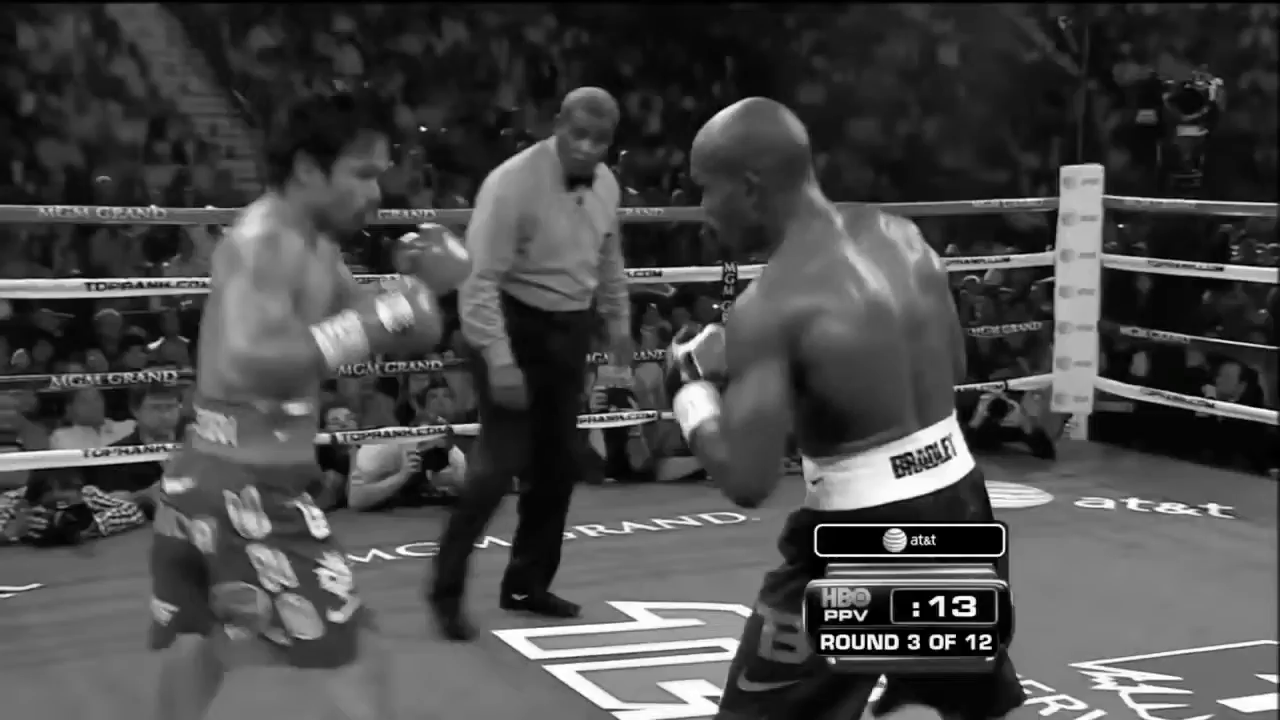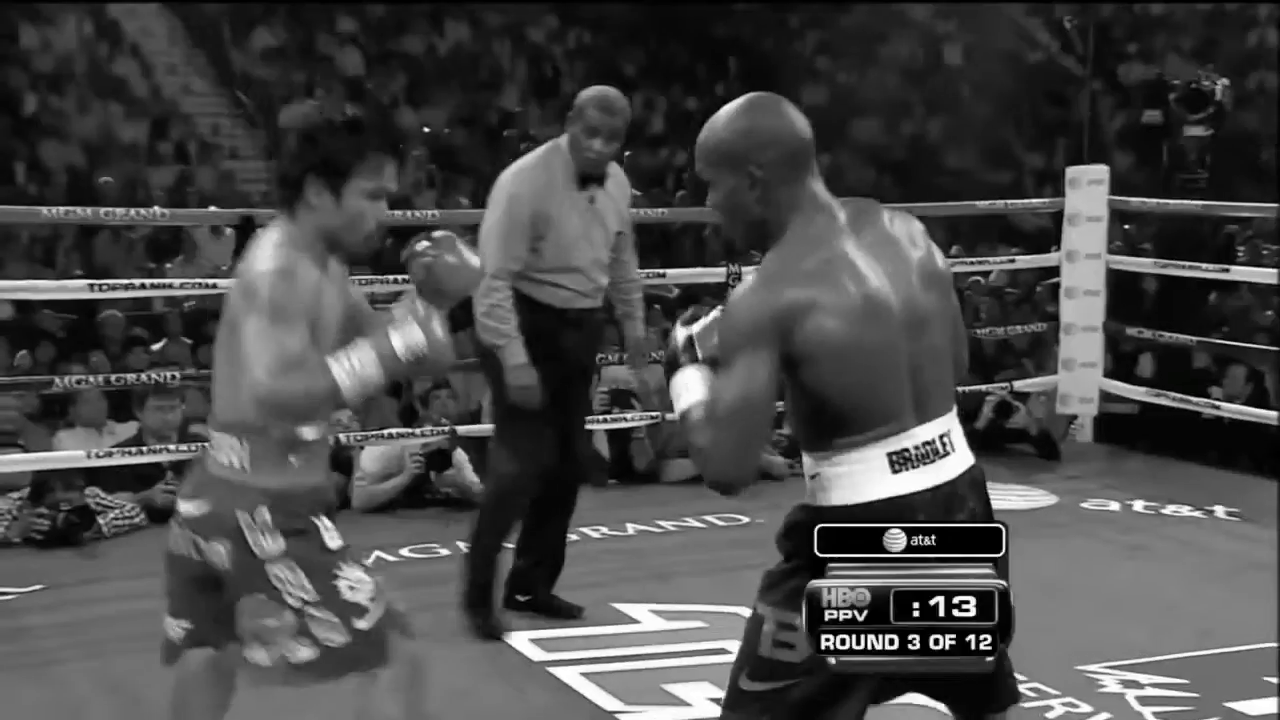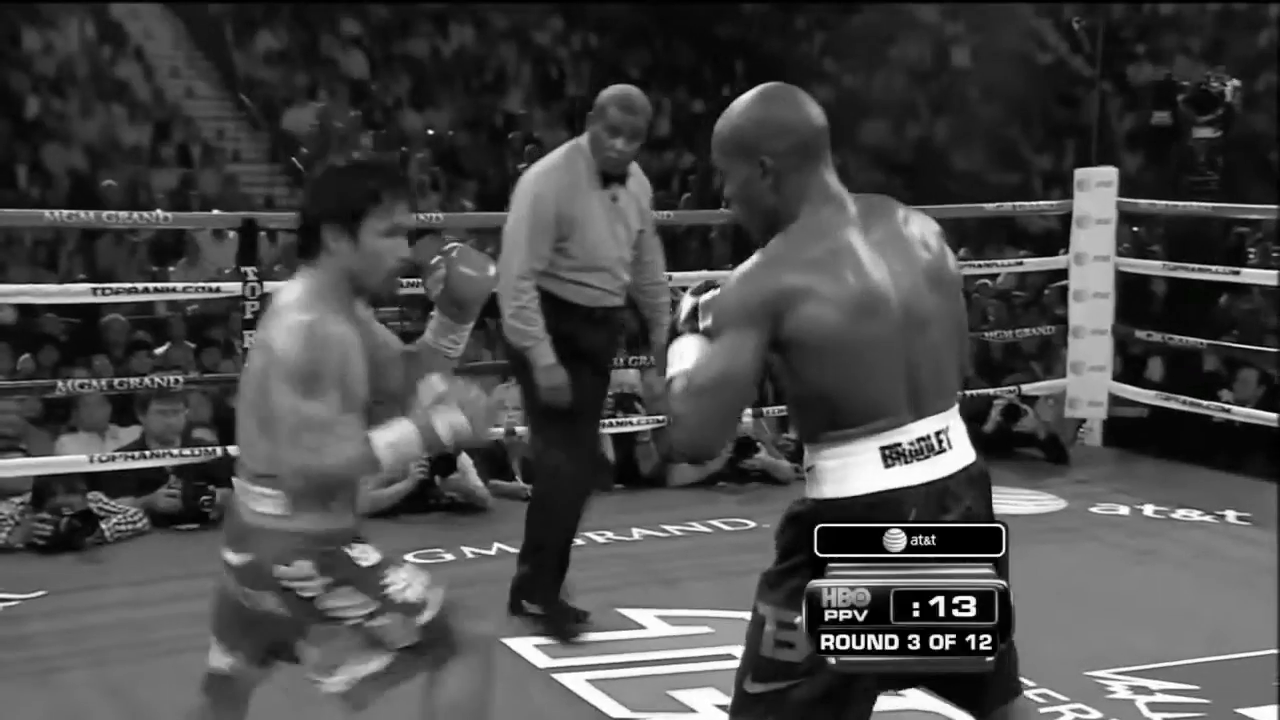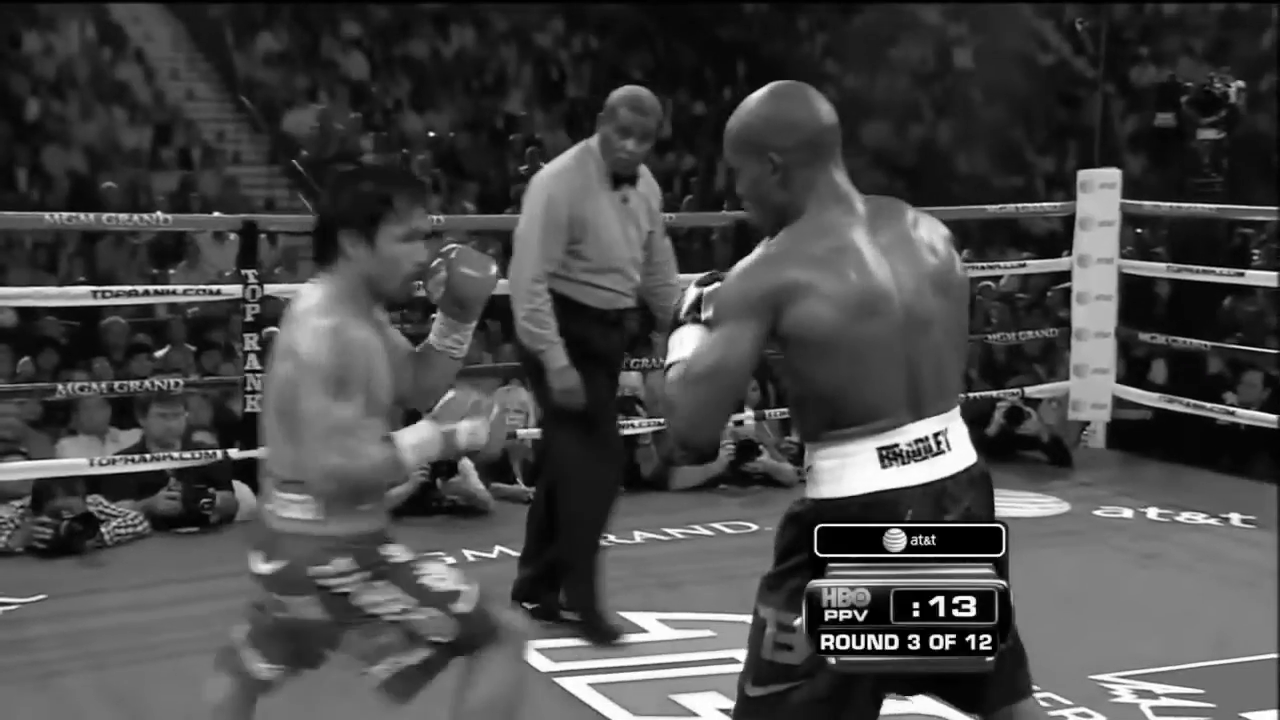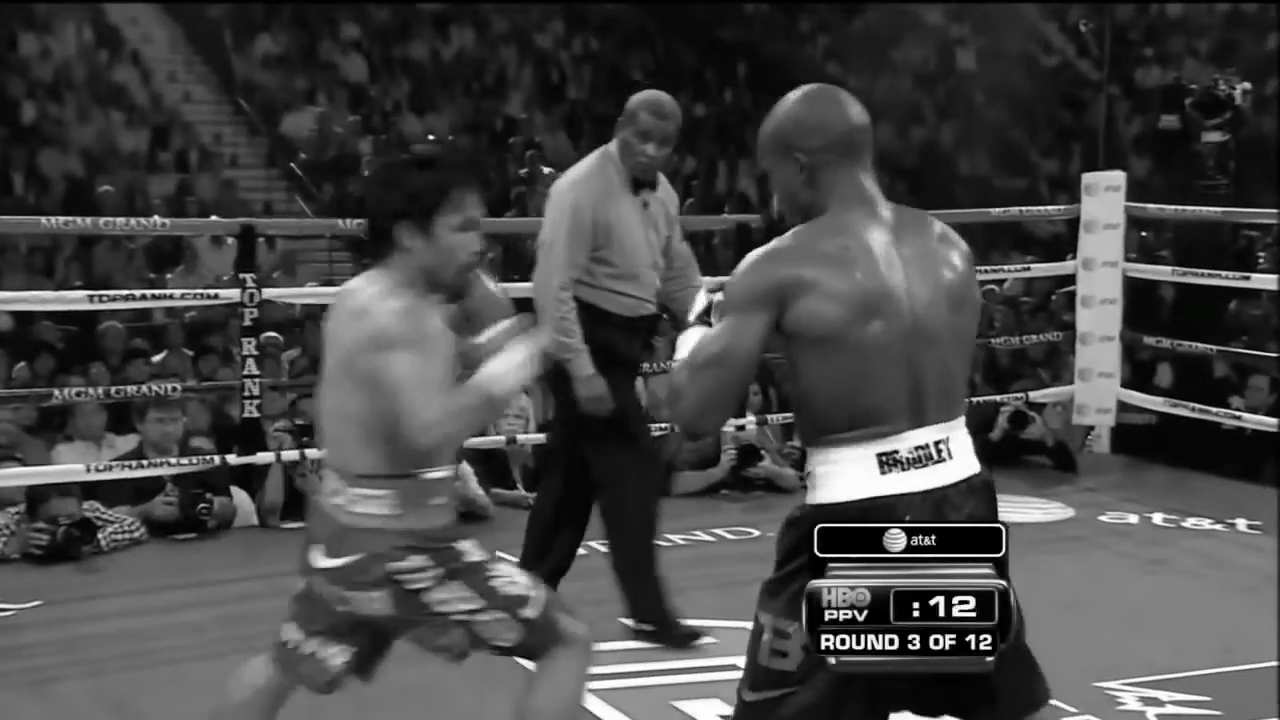
dt=0.4s
person 1, frame 1
left shoulder: (770, 306)
right shoulder: (902, 238)
left elbow: (747, 481)
left wrist: (692, 381)
left hip: (864, 533)
right hip: (957, 501)
person 1, frame 2
left shoulder: (768, 297)
right shoulder: (908, 233)
left elbow: (726, 468)
left wrist: (690, 365)
left hip: (862, 528)
right hip: (957, 497)
person 1, frame 3
left shoulder: (767, 280)
right shoulder: (920, 231)
left elbow: (695, 439)
left wrist: (690, 333)
left hip: (857, 523)
right hip: (958, 494)
person 1, frame 4
left shoulder: (771, 275)
right shoulder: (930, 234)
left elbow: (692, 429)
left wrist: (692, 322)
left hip: (857, 519)
right hip: (958, 491)
person 1, frame 5
left shoulder: (780, 269)
right shoulder: (950, 248)
left elbow: (695, 413)
left wrist: (698, 327)
left hip: (857, 525)
right hip: (960, 502)
person 2, frame 1
left shoulder: (315, 244)
right shoulder: (263, 241)
left elbow: (354, 326)
right elbow: (249, 361)
left wrist: (420, 288)
right wrist: (376, 321)
left hip: (209, 476)
right hip: (248, 488)
left knee: (202, 638)
right knee: (355, 656)
person 2, frame 2
left shoulder: (319, 264)
right shoulder: (279, 270)
left elbow: (369, 341)
right elbow: (272, 394)
left wrist: (432, 301)
right wrist: (395, 349)
left hip: (219, 495)
right hip: (265, 509)
left knee: (212, 650)
right knee: (393, 657)
person 2, frame 3
left shoulder: (342, 309)
right shoulder: (304, 328)
left elbow: (405, 381)
right elbow: (310, 467)
left wrist: (455, 314)
right wrist: (432, 427)
left hip: (261, 536)
right hip: (301, 550)
left knee: (234, 674)
right knee: (464, 648)
person 2, frame 4
left shoulder: (353, 311)
right shoulder: (328, 333)
left elbow: (418, 387)
right elbow: (336, 471)
left wrist: (458, 315)
right wrist: (444, 436)
left hip: (290, 541)
right hip: (330, 552)
left knee: (248, 671)
right knee: (500, 637)
person 2, frame 5
left shoulder: (360, 297)
right shoulder: (401, 314)
right elbow: (435, 429)
left wrist: (485, 338)
right wrist: (518, 357)
left hip: (343, 532)
right hip: (400, 548)
left knee: (291, 661)
right knee: (567, 642)
person 3, frame 1
left shoulder: (606, 185)
right shoulder: (513, 183)
left elbow: (608, 266)
right elbow: (478, 278)
left wrist: (619, 329)
right wrist: (499, 361)
left hip: (570, 330)
right hip: (516, 326)
left knee: (559, 463)
right knee: (501, 461)
left ankle: (527, 583)
right ankle: (446, 590)
person 3, frame 2
left shoulder: (617, 184)
right shoulder: (525, 181)
left elbow: (622, 266)
right elbow: (493, 277)
left wrist: (635, 335)
right wrist: (514, 360)
left hip: (581, 328)
right hip: (528, 324)
left knee: (568, 463)
right knee: (523, 461)
left ankle: (531, 585)
right ankle: (478, 593)
person 3, frame 3
left shoulder: (637, 184)
right shoulder: (548, 181)
left elbow: (647, 268)
right elbow: (517, 278)
left wrist: (664, 336)
right wrist: (541, 359)
left hip: (601, 327)
right hip: (552, 325)
left knee: (579, 462)
right knee: (568, 461)
left ankle: (539, 590)
right ankle: (537, 591)
person 3, frame 4
left shoulder: (645, 186)
right shoulder: (559, 182)
left elbow: (658, 270)
right elbow: (529, 279)
right wrist: (555, 362)
left hip: (610, 330)
right hip: (566, 329)
left knee: (568, 462)
right knee: (596, 461)
left ankle: (537, 589)
right ankle: (581, 599)
person 3, frame 5
left shoulder: (661, 191)
right shoulder: (581, 189)
left elbow: (678, 276)
right elbow: (553, 287)
right wrist: (581, 370)
left hip: (625, 338)
right hip: (590, 339)
left knee: (576, 472)
right knee: (633, 469)
right ankle: (647, 612)
